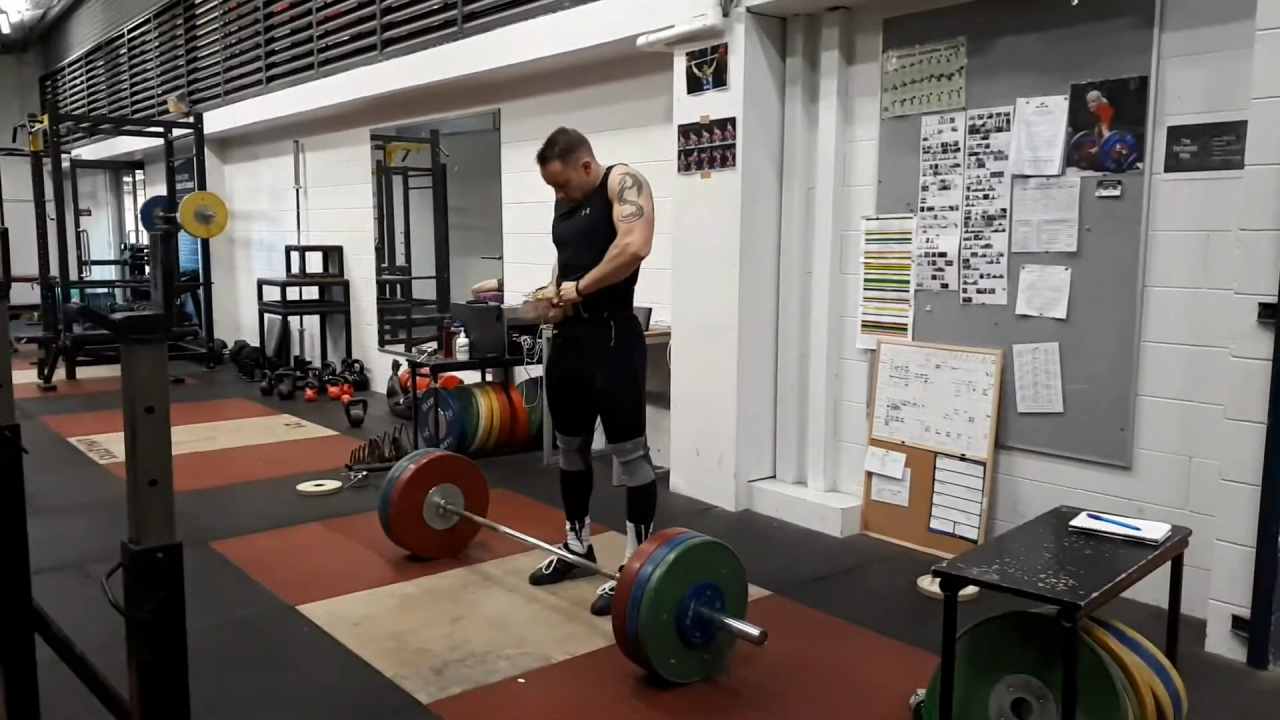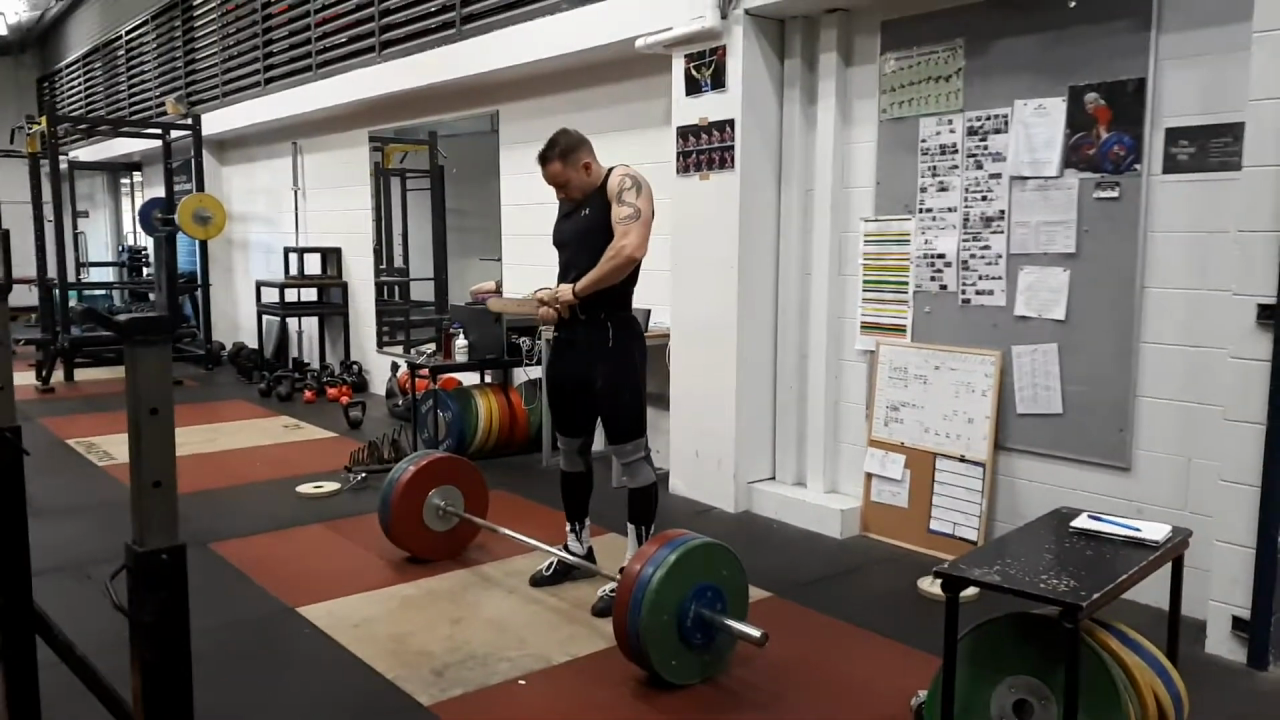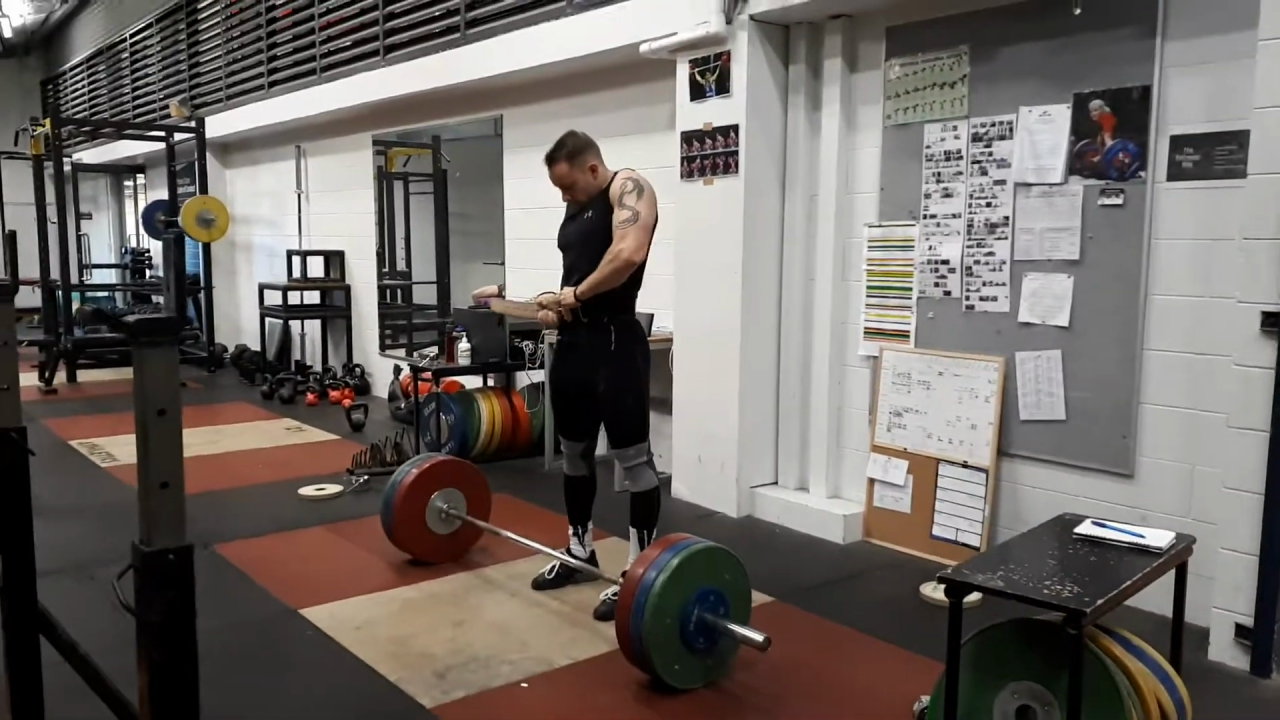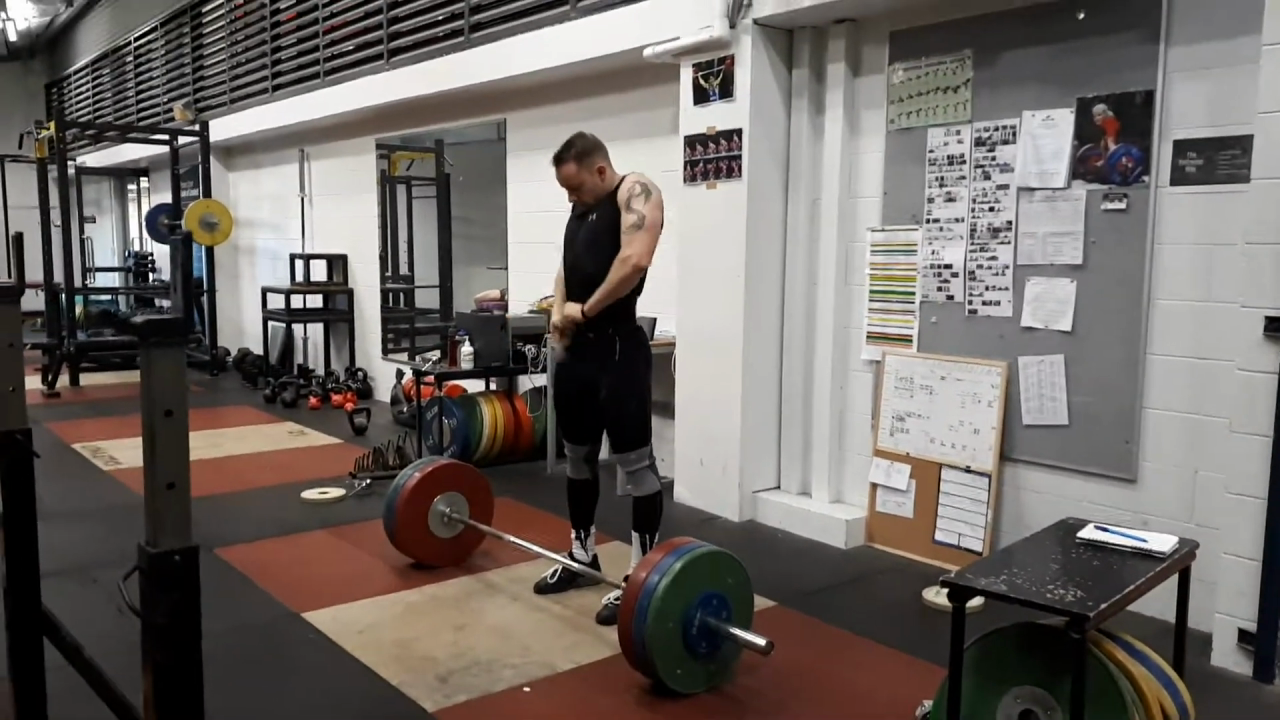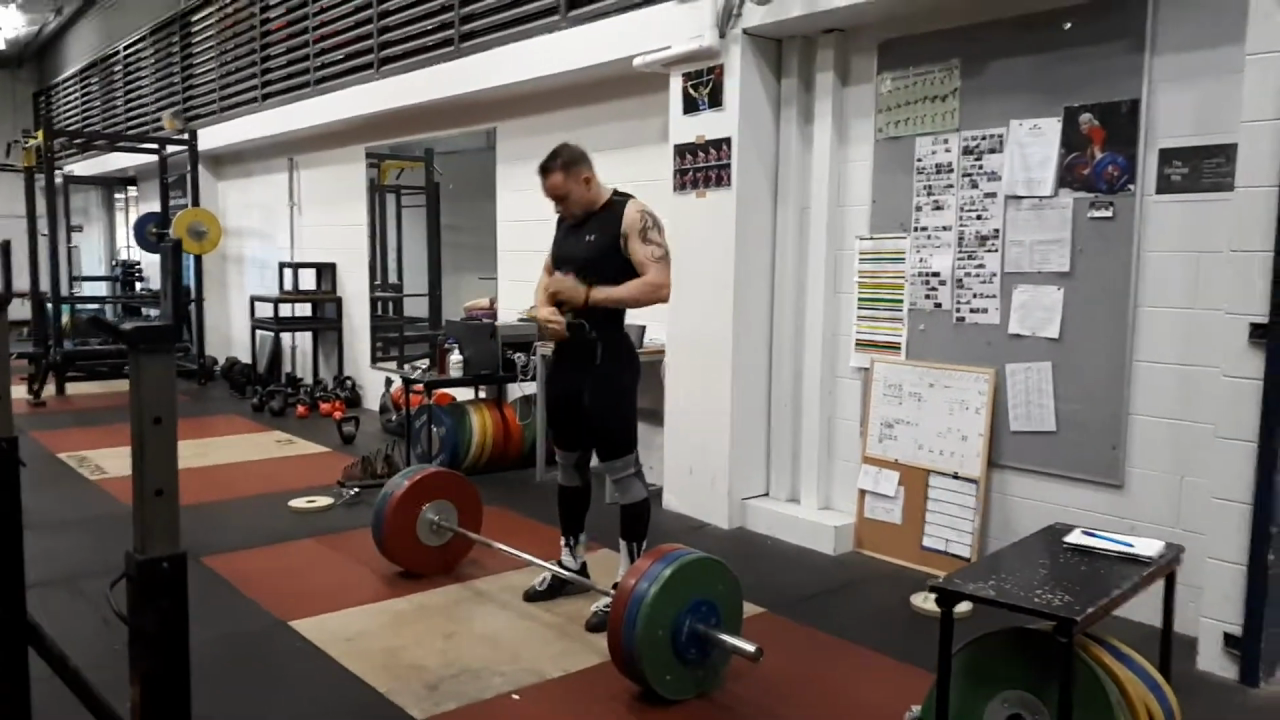
dt=0.2s
person 1, frame 1
left shoulder: (622, 182)
right shoulder: (567, 203)
left elbow: (634, 246)
left wrist: (580, 289)
right wrist: (554, 294)
left hip: (612, 336)
right hip: (567, 337)
left knee: (629, 452)
right knee: (571, 447)
right ankle: (577, 546)
person 1, frame 2
left shoulder: (624, 184)
right shoulder: (571, 204)
left elbow: (629, 248)
left wrist: (576, 291)
right wrist: (555, 298)
left hip: (612, 337)
right hip: (568, 338)
left knee: (629, 453)
right knee: (571, 448)
right ankle: (577, 548)
person 1, frame 3
left shoulder: (627, 187)
right shoulder: (576, 208)
left elbow: (629, 252)
left wrist: (576, 296)
right wrist: (554, 304)
left hip: (615, 340)
right hip: (571, 342)
left knee: (631, 456)
right knee: (574, 452)
right ankle: (580, 552)
person 1, frame 4
left shoulder: (636, 191)
right shoulder: (582, 208)
left elbow: (635, 260)
left wrist: (587, 310)
right wrist: (560, 313)
left hip: (617, 347)
right hip: (577, 348)
left knee: (634, 461)
right knee: (578, 456)
right ankle: (582, 556)
person 1, frame 5
left shoulder: (632, 215)
right shoulder: (568, 221)
left elbow: (658, 285)
right elbow: (548, 274)
left wrist: (587, 296)
right wrist: (544, 310)
left hip: (606, 357)
right hip: (564, 355)
left knee: (620, 468)
right knee: (569, 463)
right ankle: (571, 563)
